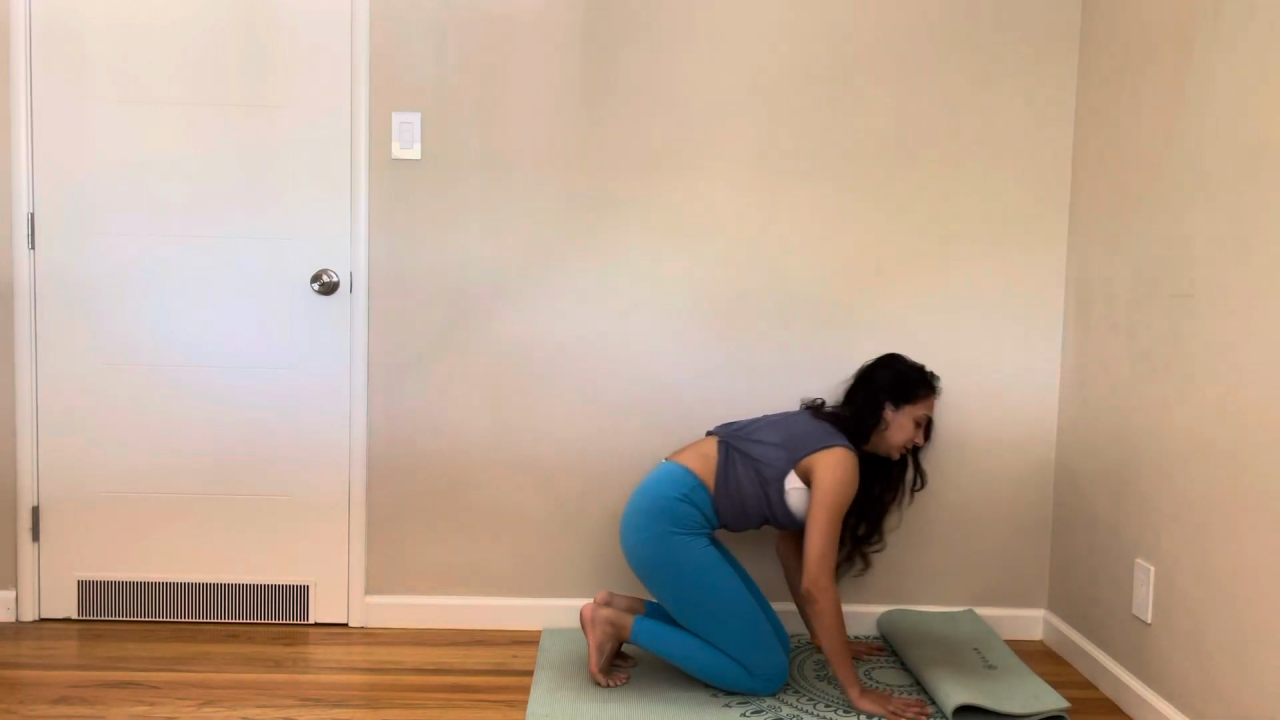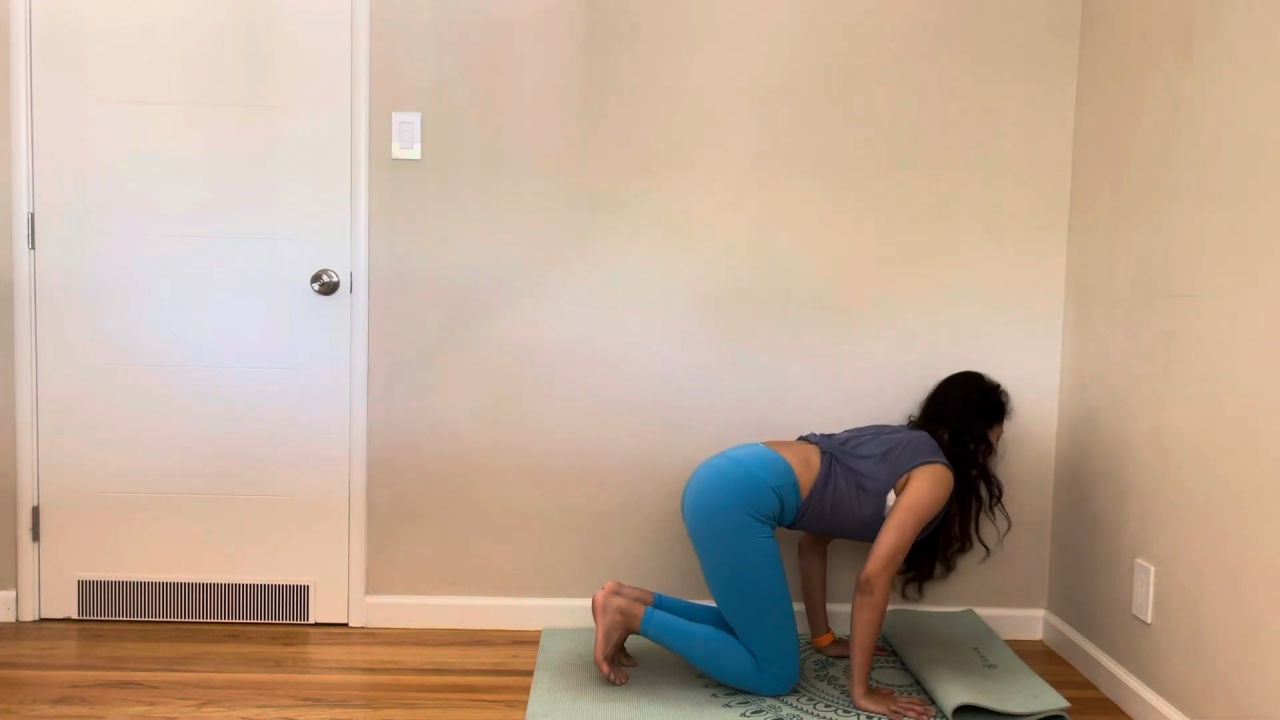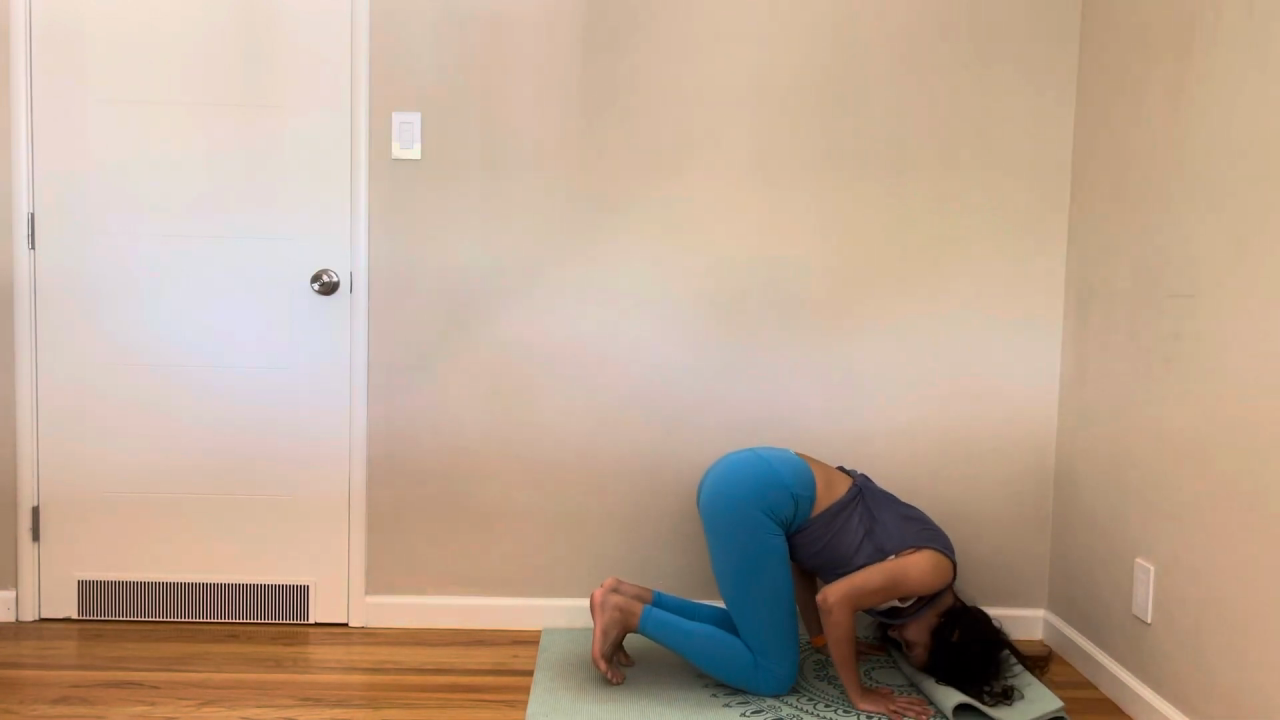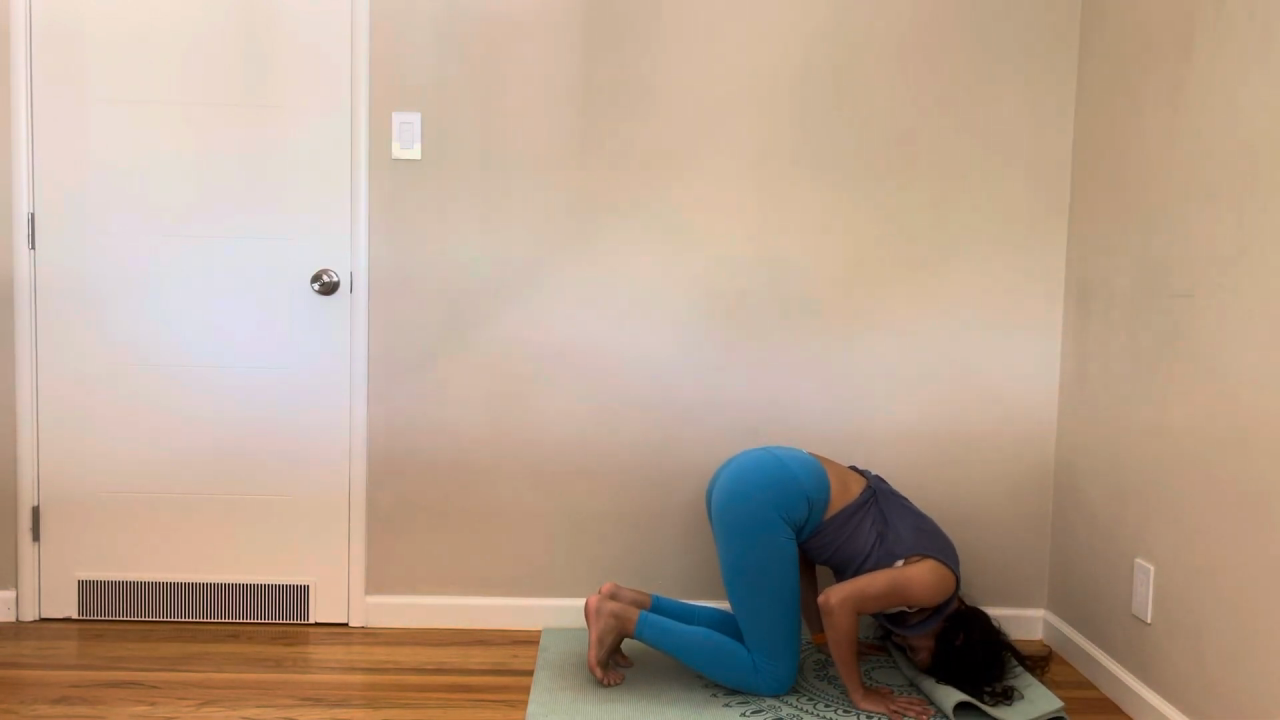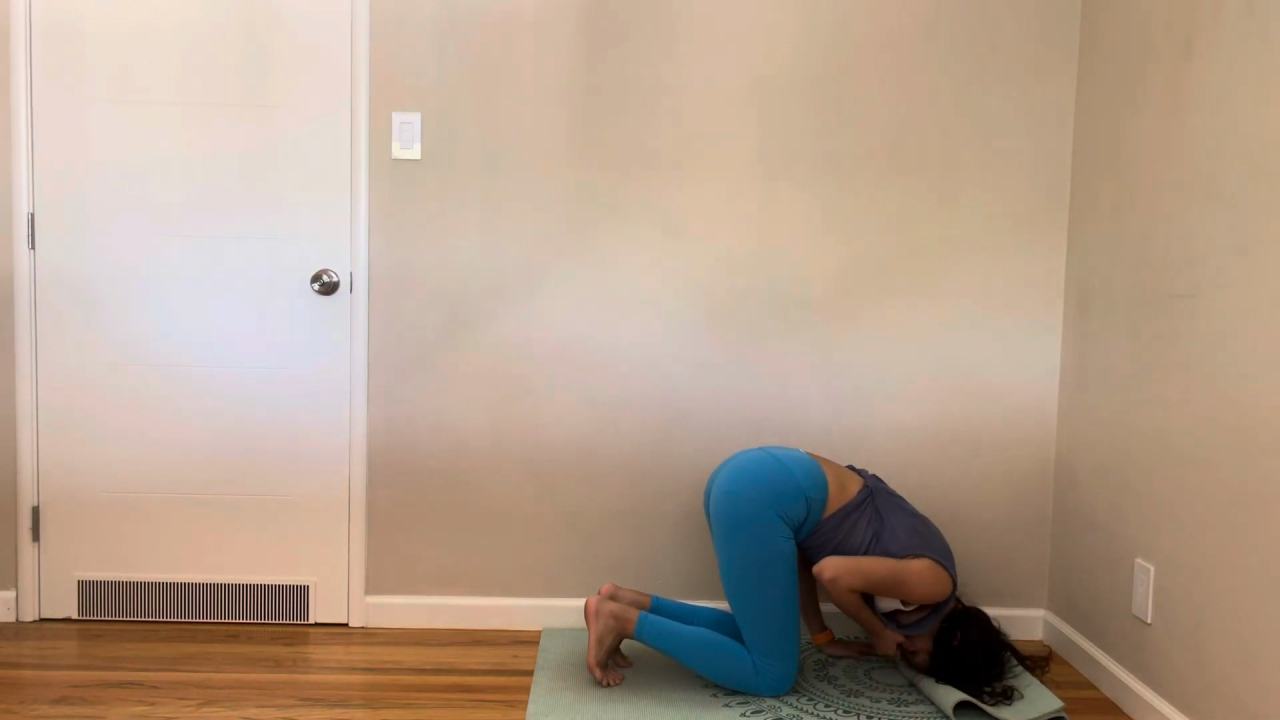
dt=1s
person 1, frame 1
left shoulder: (822, 435)
right shoulder: (839, 461)
left elbow: (792, 544)
right elbow: (816, 585)
left wrist: (826, 640)
left hip: (673, 514)
right hip: (666, 519)
left knee: (772, 645)
right knee: (766, 673)
left ankle: (621, 607)
right ankle: (618, 624)
person 1, frame 2
left shoulder: (903, 447)
right shoulder: (936, 474)
left elbow: (811, 543)
right elbow: (874, 579)
left wrist: (823, 637)
left hip: (723, 481)
right hip: (738, 498)
left knee: (754, 634)
right knee: (774, 675)
left ankle: (631, 599)
right ankle: (628, 615)
person 1, frame 3
left shoulder: (915, 553)
right shoulder: (933, 569)
left elbow: (797, 561)
right elbow: (834, 599)
left wrist: (823, 640)
left hip: (743, 478)
right hip: (753, 495)
left knee: (755, 638)
right knee: (772, 675)
left ankle: (629, 596)
right ankle: (629, 613)
person 1, frame 4
left shoulder: (921, 565)
right shoulder: (936, 582)
left elbow: (799, 557)
right elbow: (836, 603)
left wrist: (825, 639)
left hip: (751, 477)
right hip: (764, 497)
left knee: (756, 639)
right knee: (771, 676)
left ankle: (625, 599)
right ankle: (624, 619)
person 1, frame 5
right shoulder: (933, 582)
left elbow: (807, 559)
right elbow: (833, 573)
left wrist: (823, 637)
right wrist: (877, 632)
left hip: (749, 477)
right hip: (762, 498)
left knee: (757, 638)
right knee: (771, 677)
left ankle: (625, 600)
right ankle: (624, 620)
